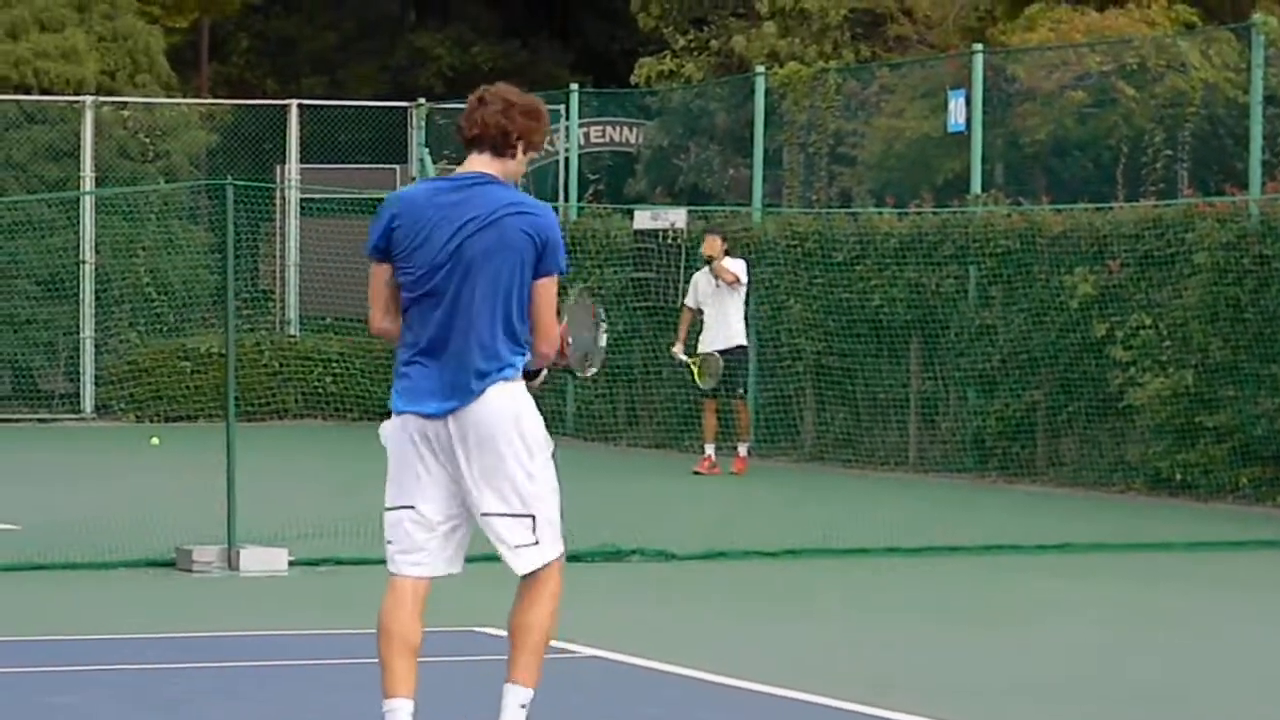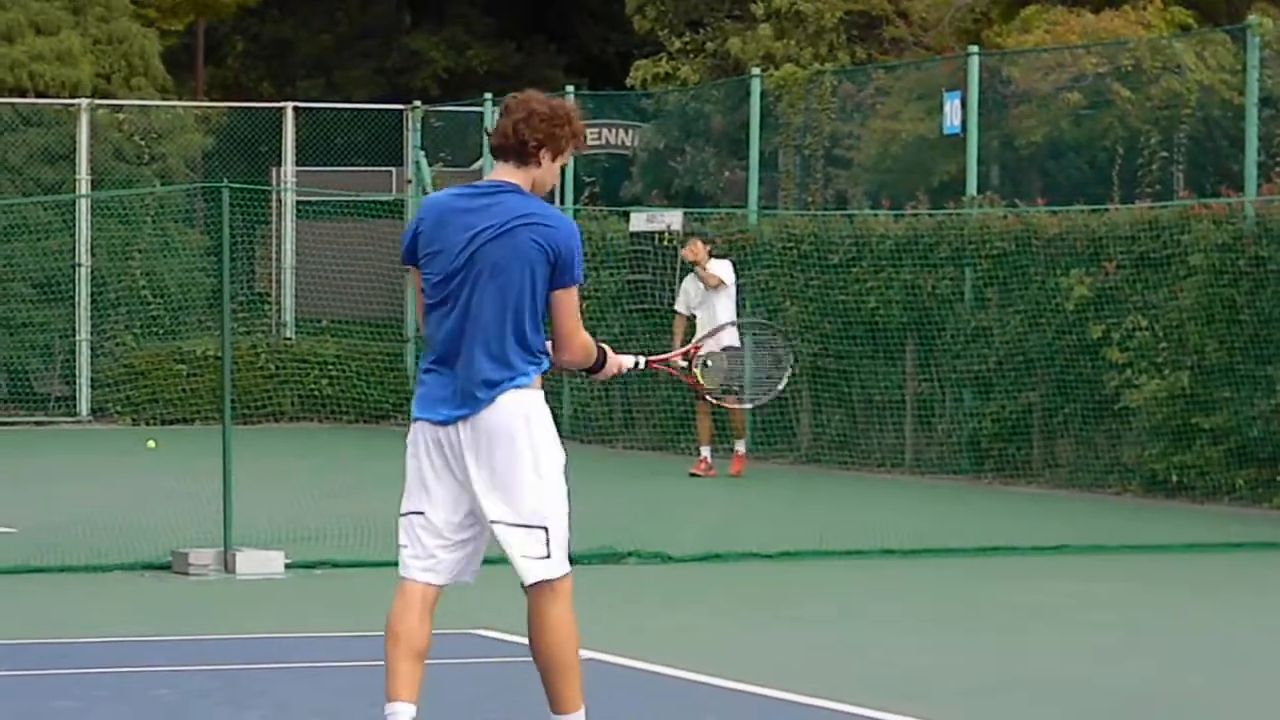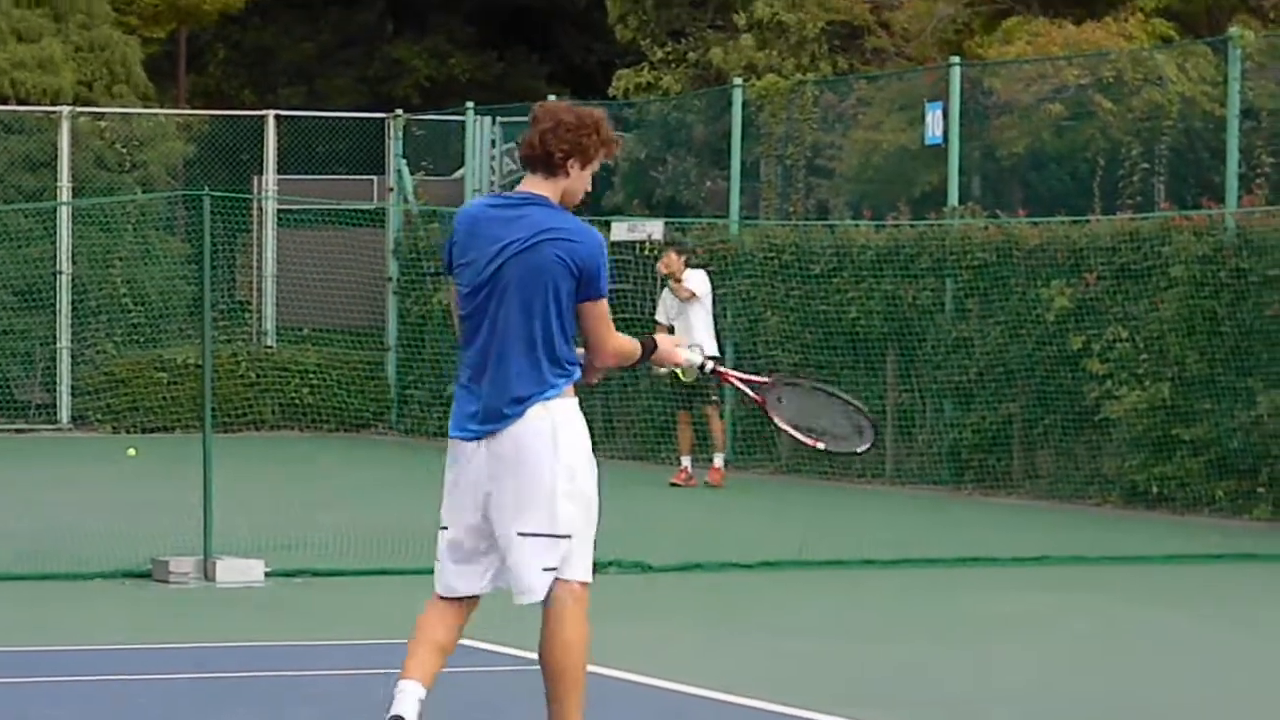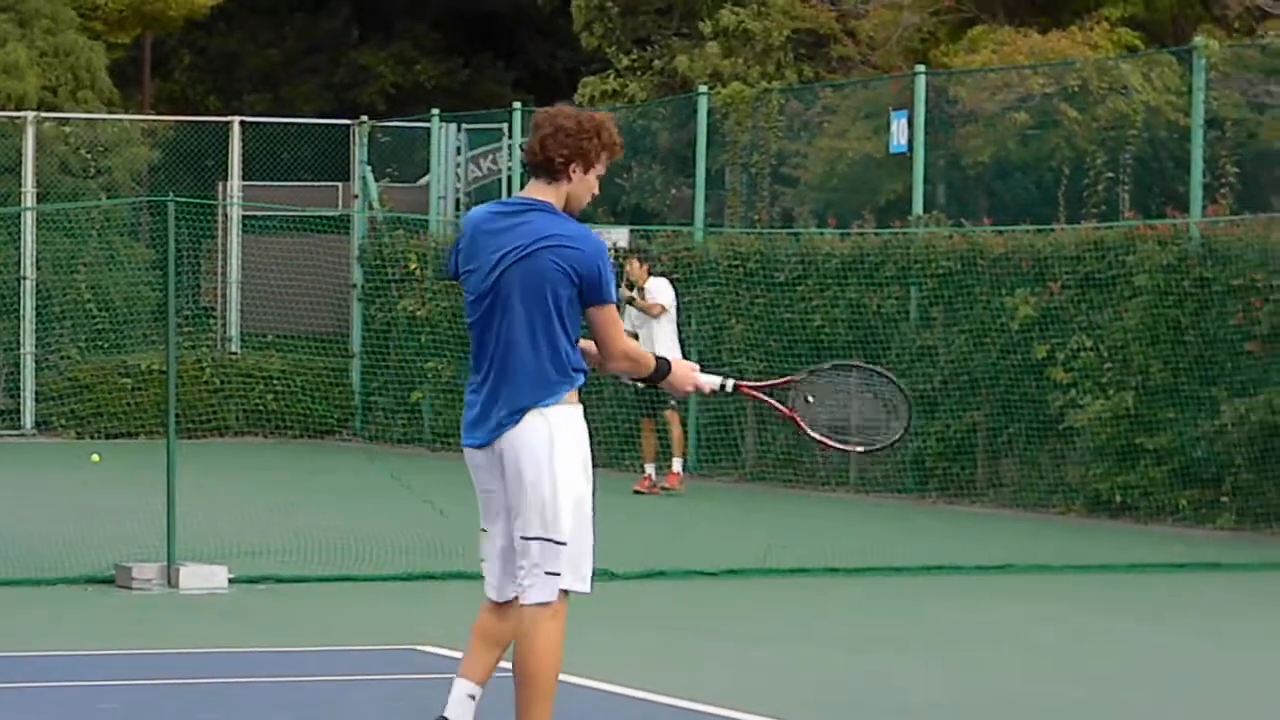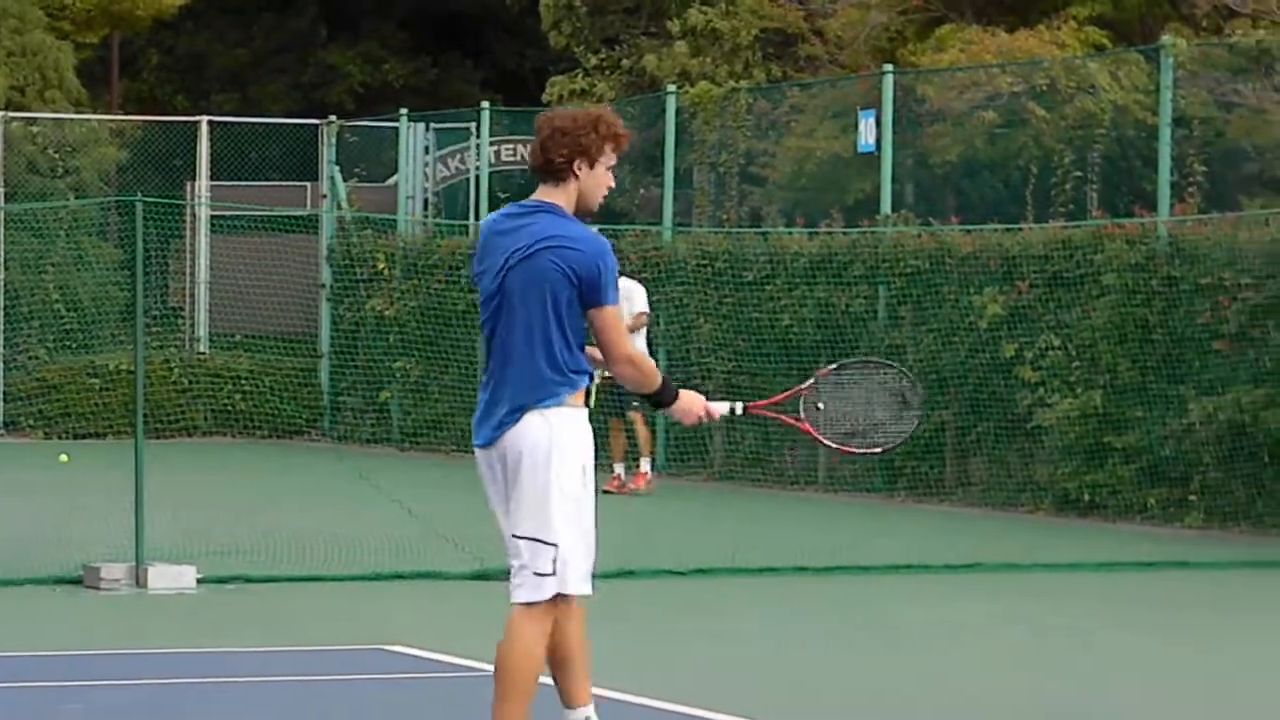
dt=0.2s
person 1, frame 1
left shoulder: (400, 207)
right shoulder: (535, 220)
left elbow: (381, 320)
right elbow: (546, 343)
right wrist: (528, 367)
left hip: (417, 411)
right hip: (496, 407)
left knee: (408, 578)
right knee: (542, 570)
person 1, frame 2
left shoulder: (431, 213)
right shoulder: (554, 230)
right elbow: (571, 349)
right wrist: (604, 361)
left hip: (436, 414)
right hip: (510, 412)
left knee: (418, 581)
right knee: (549, 583)
person 1, frame 3
left shoulder: (467, 221)
right shoulder: (581, 243)
right elbow: (603, 352)
right wrist: (654, 351)
left hip: (472, 425)
right hip: (542, 424)
left knee: (453, 590)
right knee: (565, 592)
person 1, frame 4
left shoulder: (475, 226)
right shoulder: (581, 248)
right elbow: (616, 356)
right wrist: (667, 372)
left hip: (484, 428)
right hip: (545, 426)
left knee: (508, 590)
right knee: (543, 598)
person 1, frame 5
left shoulder: (492, 230)
right shoulder: (586, 249)
right elbow: (623, 360)
left wrist: (591, 356)
right wrist: (674, 399)
left hip: (499, 427)
right hip: (549, 428)
left knee: (561, 592)
right knee: (538, 599)
person 2, frame 1
left shoulder: (738, 264)
right shoulder: (698, 277)
left elbow: (729, 278)
right elbow: (689, 309)
left wrist: (711, 258)
right wrist: (680, 341)
left hip: (733, 345)
right hip: (707, 348)
left knee: (738, 401)
right knee: (708, 403)
left ankle: (742, 453)
right ankle: (709, 457)
person 2, frame 2
left shoulder: (724, 265)
right shoulder: (687, 282)
left elbow: (712, 282)
right elbow: (681, 316)
left wrist: (694, 264)
right wrist: (676, 349)
left hip: (726, 345)
right hip: (702, 349)
right knee: (702, 405)
left ankle: (740, 451)
right ankle: (705, 459)
person 2, frame 3
left shoulder: (699, 275)
right shoulder: (666, 293)
left elbow: (685, 294)
right elbow: (663, 327)
left wrist: (667, 277)
left hip: (704, 354)
left knee: (711, 408)
right knee: (683, 415)
left ankle: (718, 465)
right ankle: (685, 469)
person 2, frame 4
left shoulder: (661, 284)
right shoulder: (632, 299)
left elbow: (656, 311)
left wrist: (630, 299)
left knee: (670, 414)
right knee: (646, 423)
left ankle: (676, 472)
right ankle: (649, 477)
person 2, frame 5
left shoulder: (631, 288)
left elbow: (642, 319)
left knee: (635, 416)
right knee: (615, 423)
left ankle: (645, 472)
right ankle: (618, 476)
